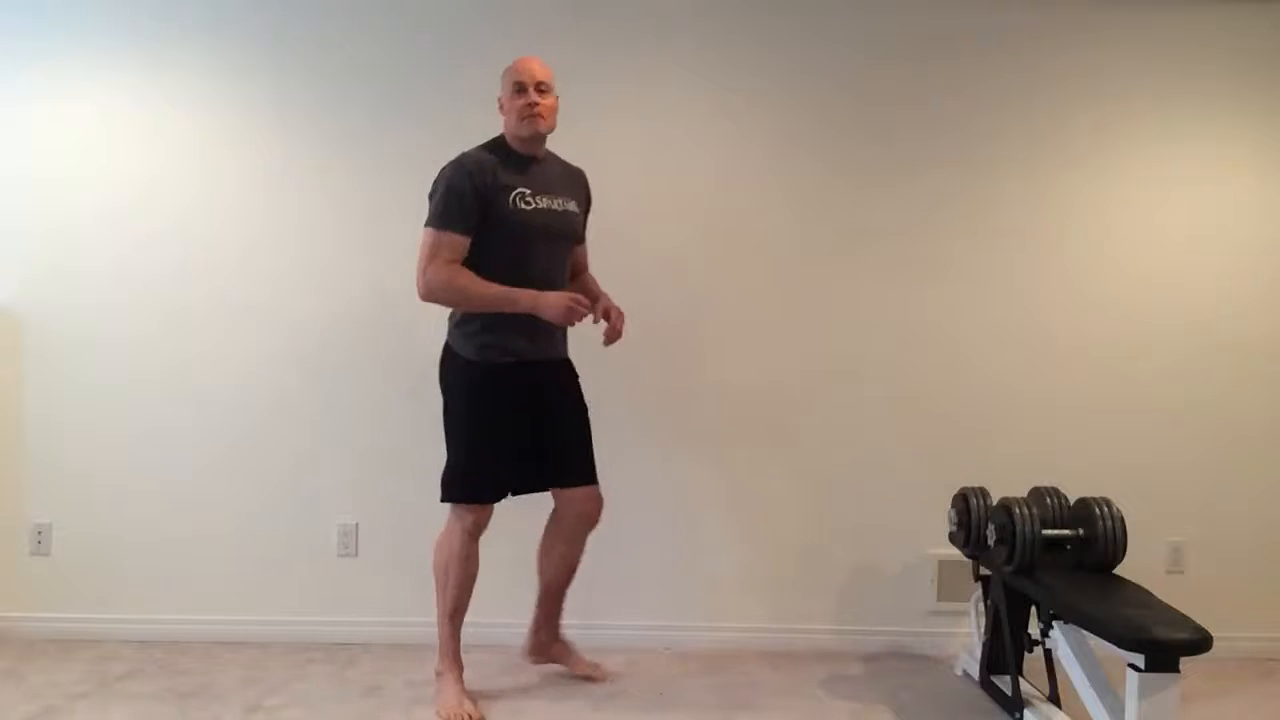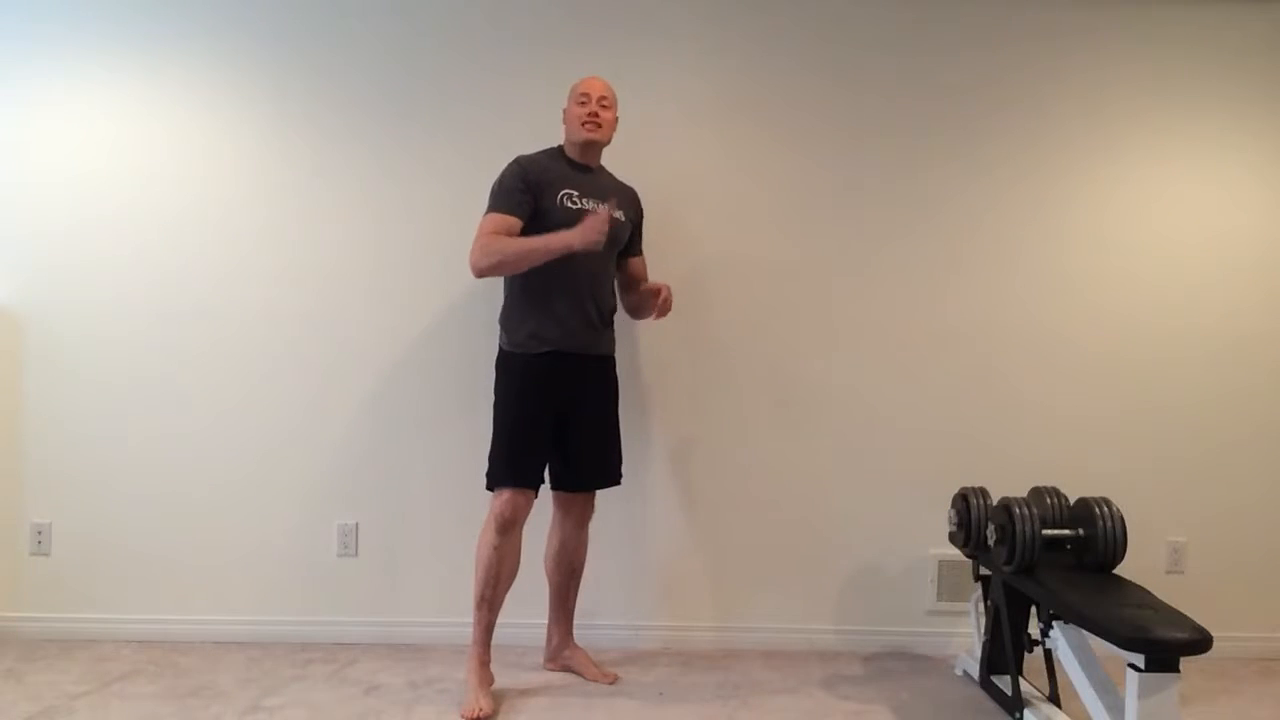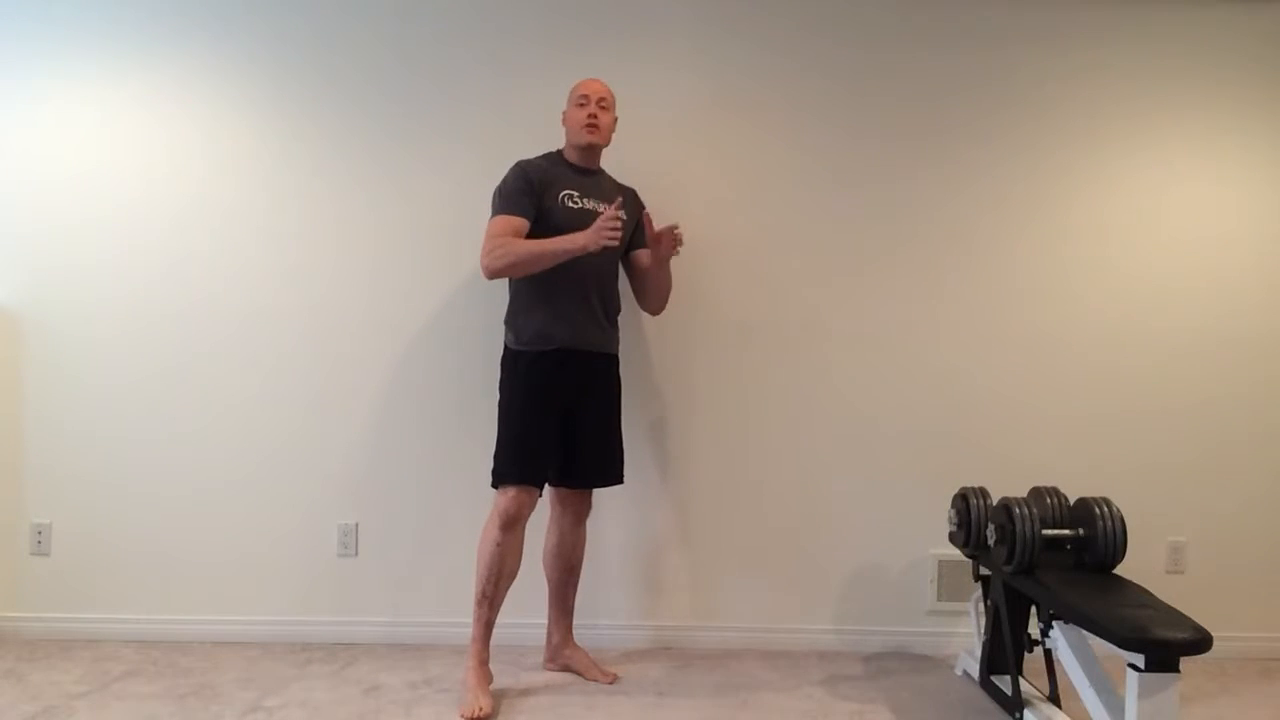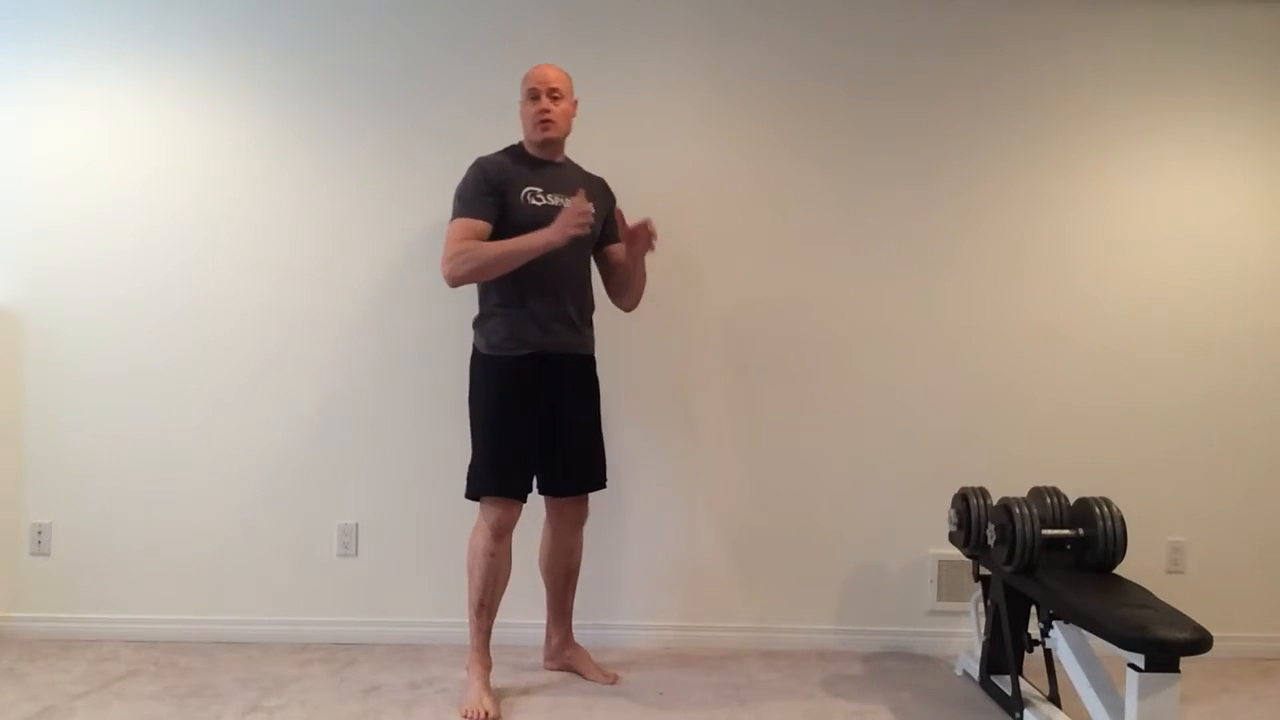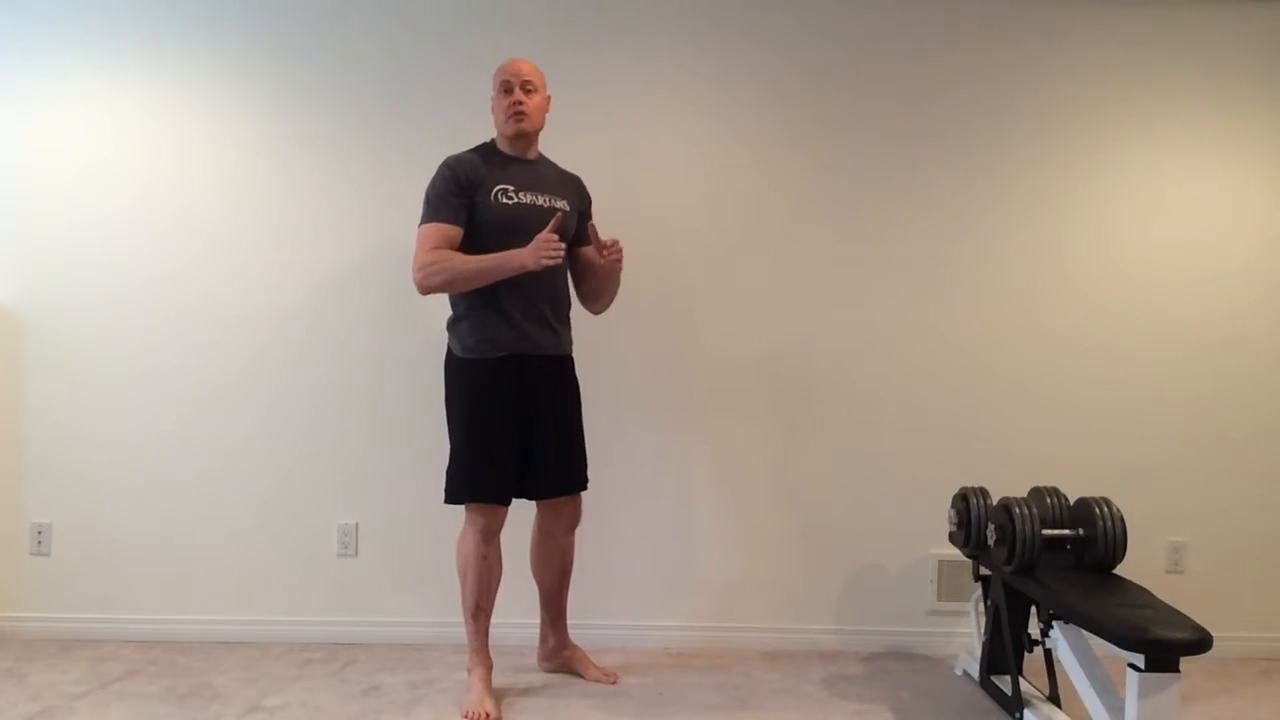
dt=1s
person 1, frame 1
left shoulder: (573, 180)
right shoulder: (470, 174)
right elbow: (432, 280)
left wrist: (601, 300)
right wrist: (536, 302)
left hip: (551, 367)
right hip: (482, 369)
left knee: (584, 504)
right knee: (470, 516)
left ankle: (545, 635)
person 1, frame 2
left shoulder: (625, 199)
right shoulder: (528, 173)
left elbow: (631, 300)
right elbow: (482, 259)
left wrist: (653, 298)
right wrist: (570, 238)
left hip: (595, 366)
right hip: (529, 361)
left knee: (577, 505)
right knee: (509, 505)
left ankle: (561, 642)
right ankle: (478, 663)
person 1, frame 3
left shoulder: (627, 200)
right shoulder: (530, 176)
left elbow: (652, 302)
right elbow: (493, 259)
left wrist: (661, 257)
right wrist: (585, 239)
left hip: (598, 365)
right hip: (535, 359)
left knee: (574, 502)
right knee: (513, 502)
left ankle: (560, 641)
right ankle: (477, 660)
person 1, frame 4
left shoulder: (594, 189)
right shoulder: (490, 173)
left elbow: (626, 298)
right elbow: (454, 267)
left wrist: (635, 251)
right wrist: (550, 235)
left hip: (574, 364)
right hip: (506, 363)
left knee: (570, 507)
right knee: (499, 511)
left ankle: (560, 641)
right ankle: (478, 664)
person 1, frame 5
left shoulder: (570, 188)
right shoulder: (462, 173)
left elbow: (594, 300)
right elbow: (426, 273)
left wrist: (611, 265)
right wrist: (522, 258)
left hip: (552, 365)
right hip: (483, 366)
left knee: (562, 508)
right knee: (484, 517)
left ankle: (555, 642)
